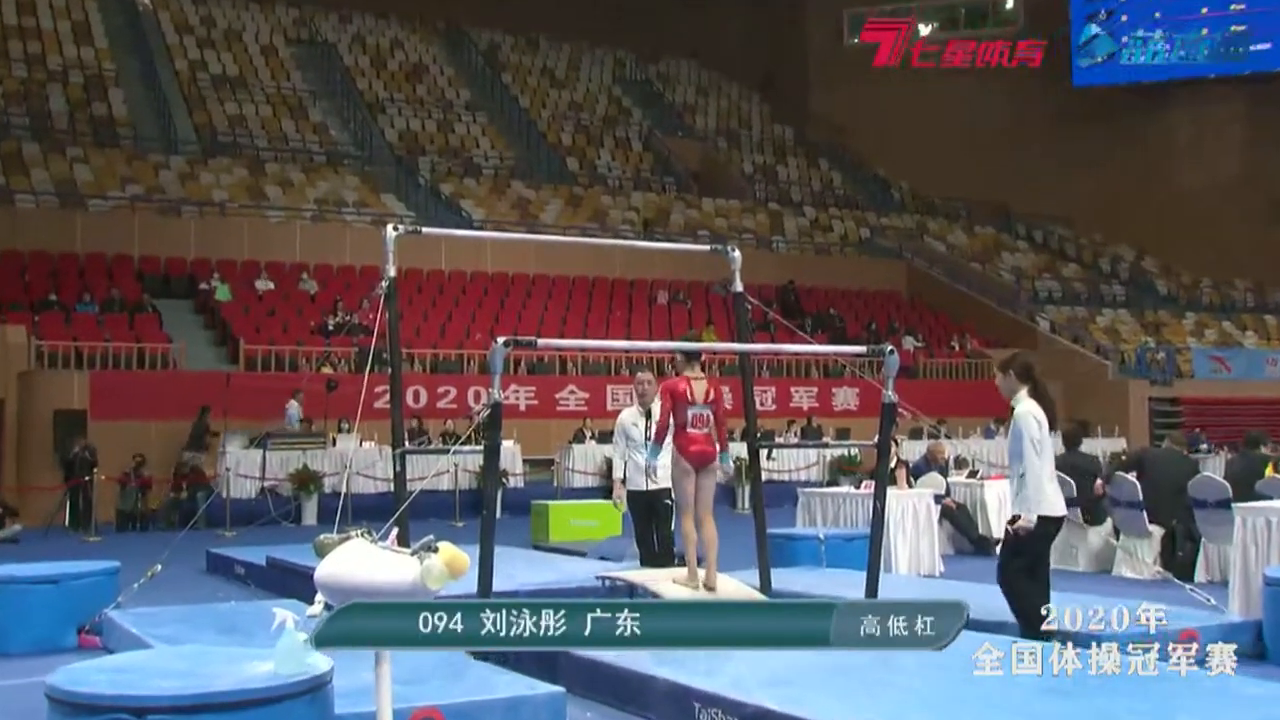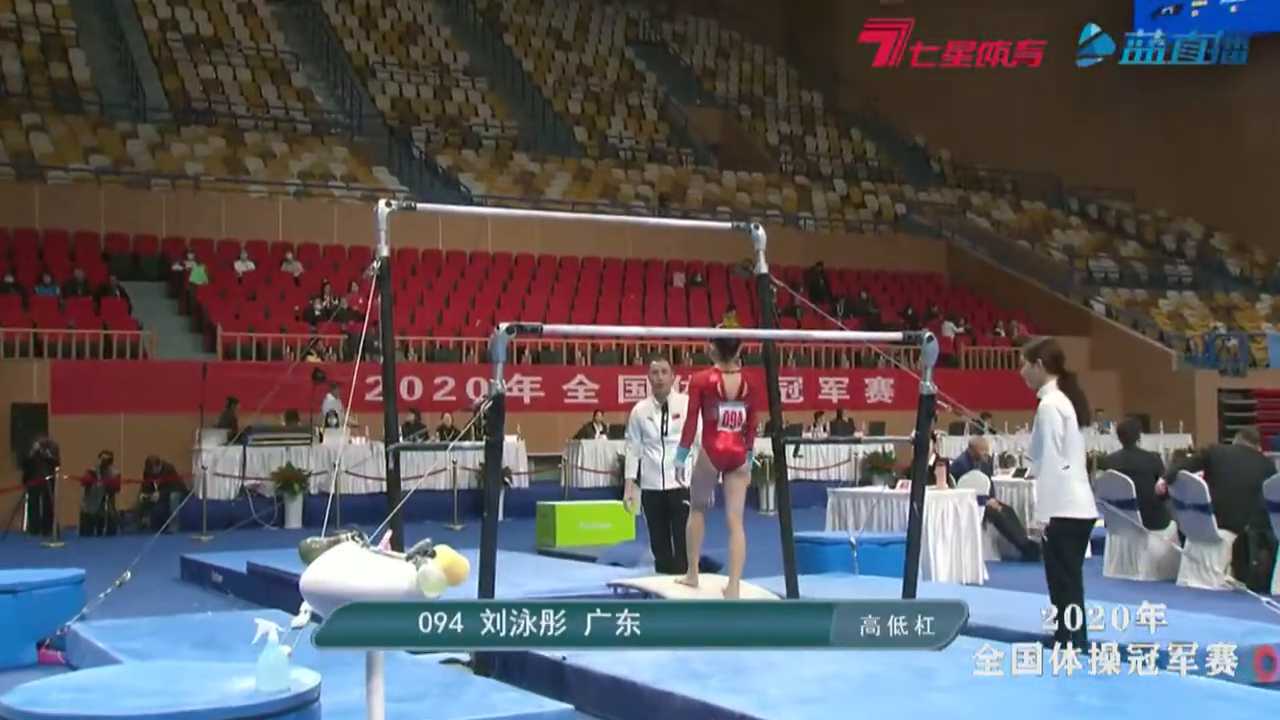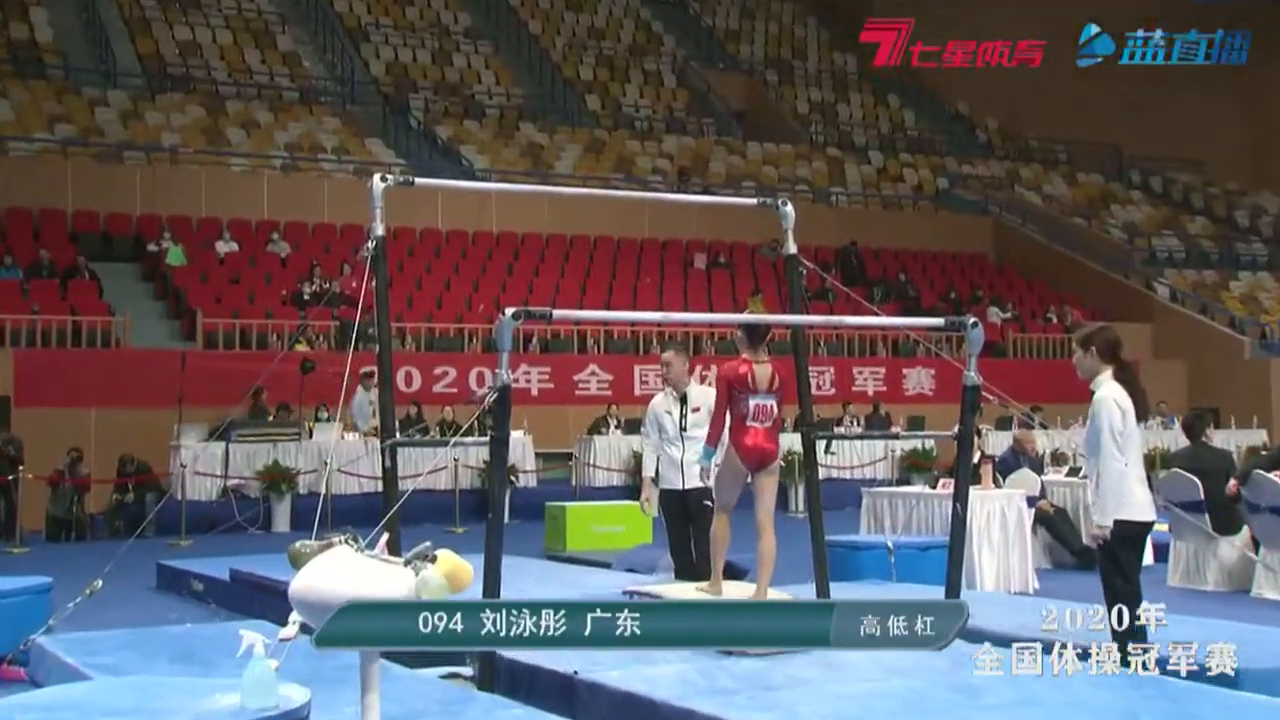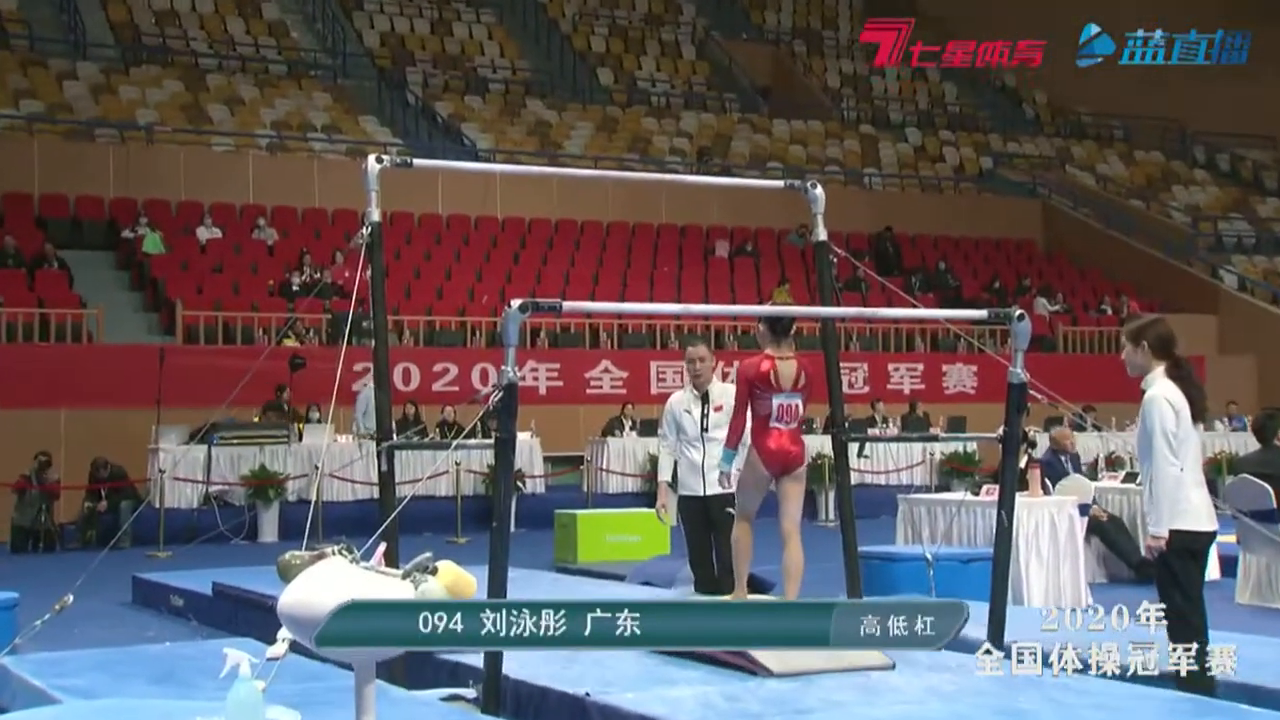
dt=0.7s
person 1, frame 1
left shoulder: (1024, 412)
right shoulder: (1035, 408)
left elbow: (1032, 467)
left wrist: (1027, 515)
left hip: (1036, 509)
right hip: (1047, 507)
left knee: (1011, 575)
right knee: (1033, 577)
person 1, frame 2
left shoulder: (1050, 404)
right shoulder: (1066, 400)
left elbow: (1052, 464)
left wrist: (1041, 514)
left hip: (1063, 509)
right hip: (1078, 507)
left knee: (1064, 589)
right knee: (1066, 587)
right ankle: (1073, 650)
person 1, frame 3
left shoulder: (1106, 397)
right shoulder: (1121, 392)
left elbow: (1110, 463)
left wrist: (1102, 518)
left hip: (1120, 512)
right hip: (1134, 509)
left knee: (1122, 599)
right knee: (1126, 598)
person 1, frame 4
left shoulder: (1157, 396)
right shoulder: (1176, 390)
left elbow: (1164, 467)
left wrist: (1157, 528)
left hip: (1178, 522)
right hip: (1195, 518)
left knee: (1183, 619)
right knee: (1187, 616)
left ankle: (1195, 695)
right ankle: (1198, 693)
person 2, frame 1
left shoulder: (671, 386)
right shoulder: (713, 388)
left elbow: (664, 423)
right elbow: (721, 427)
left wrist: (653, 455)
right wrist: (725, 458)
left hip: (685, 452)
right hip: (709, 453)
left knee: (687, 515)
right knee: (706, 515)
left ankle: (693, 575)
right ankle: (711, 575)
person 2, frame 2
left shoulder: (701, 380)
right shoulder: (747, 384)
left elbow: (692, 422)
right elbow: (751, 426)
left wrist: (681, 457)
right wrist: (748, 456)
left hip: (712, 451)
right hip: (738, 453)
left knee: (697, 509)
right knee: (735, 522)
left ankle: (692, 575)
right ankle: (733, 586)
person 2, frame 3
left shoulder: (729, 371)
right shoulder: (777, 373)
left elbow: (719, 417)
right elbow: (777, 418)
left wrist: (707, 455)
left hip: (741, 447)
right hip: (769, 449)
left knee: (722, 511)
right knee: (766, 523)
left ankle: (716, 581)
right ankle: (761, 592)
person 2, frame 4
left shoulder: (750, 368)
right shoulder: (803, 371)
left elbow: (739, 417)
left wrist: (726, 460)
left hip: (763, 450)
right hip: (795, 452)
left knee: (743, 519)
right knee: (791, 531)
left ankle: (740, 593)
right ankle: (790, 601)
person 3, frame 1
right shoulder: (625, 417)
right elbow: (619, 452)
right wrist: (617, 484)
left hip: (663, 484)
right hip: (635, 486)
left knee: (664, 535)
right knee: (642, 536)
person 3, frame 2
left shoulder: (687, 404)
right shoulder: (640, 410)
right elbow: (632, 448)
right wrist: (629, 485)
left hip: (681, 483)
right hip: (651, 485)
left knee: (683, 539)
right knee: (658, 541)
person 3, frame 3
left shoulder: (709, 397)
right shoulder: (657, 403)
right elbow: (650, 445)
right wrist: (646, 485)
left hip: (703, 483)
right hip: (670, 485)
left knee: (705, 545)
right knee: (678, 545)
person 3, frame 4
right shoulder: (676, 402)
right elbow: (667, 447)
right wrist: (662, 490)
left hip: (725, 488)
right hip: (690, 491)
left knee: (728, 556)
right knee: (699, 557)
